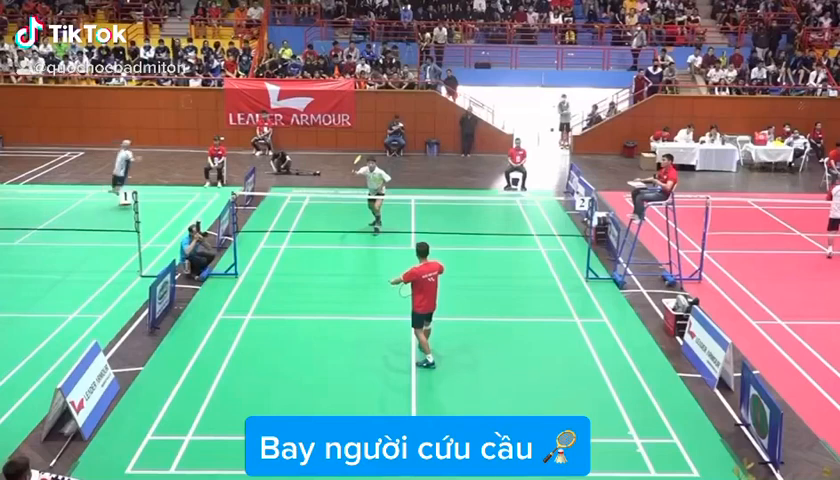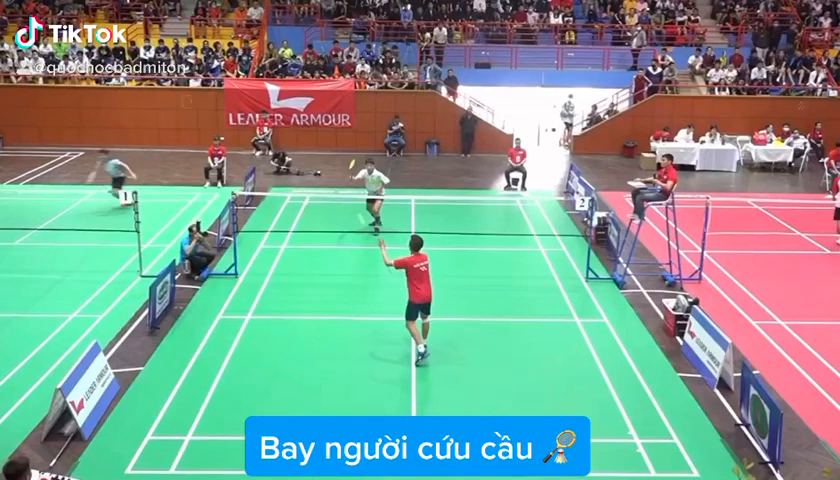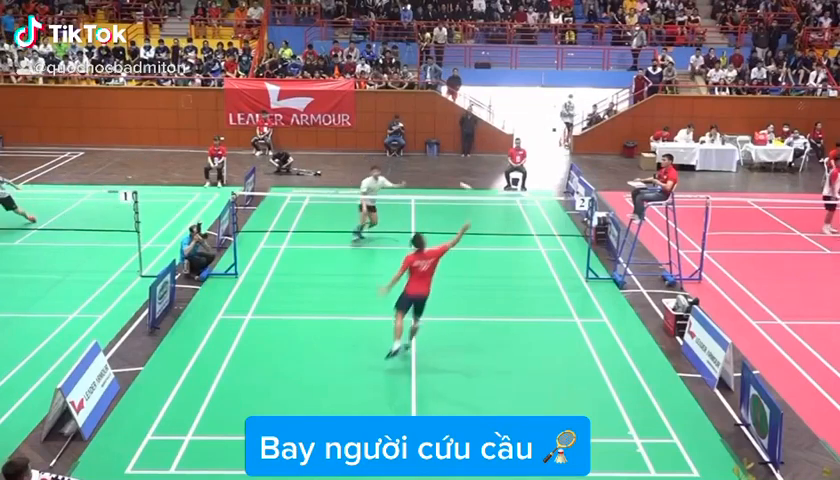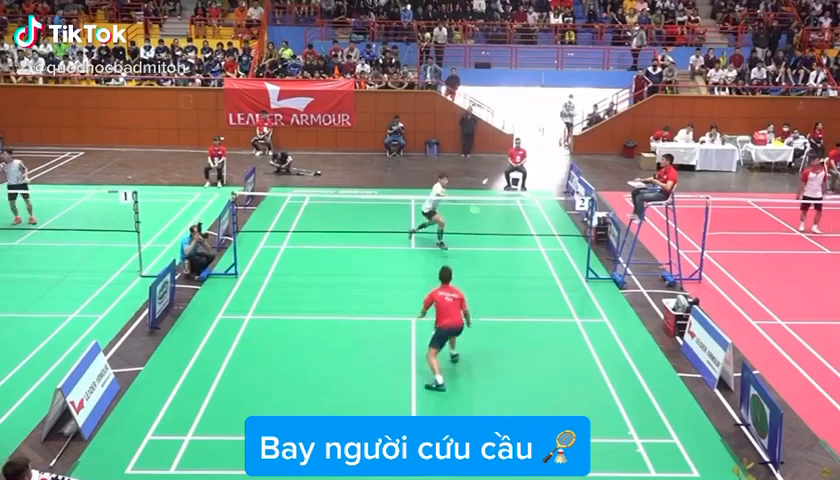
dt=1s
person 1, frame 1
left shoulder: (415, 271)
right shoulder: (436, 265)
left elbow: (399, 280)
right elbow: (441, 270)
left wrist: (392, 281)
left hip: (419, 307)
right hip: (431, 305)
left knee: (418, 332)
right knee: (427, 325)
left ankle: (430, 360)
right ankle: (424, 345)
person 1, frame 2
left shoulder: (408, 261)
right shoulder: (425, 257)
left elbow: (388, 263)
left wrist: (382, 248)
left hip: (416, 298)
right hip: (428, 296)
left knee: (410, 324)
right knee: (425, 318)
left ankle: (422, 350)
right ankle: (423, 343)
person 1, frame 3
left shoulder: (410, 258)
right shoulder: (434, 254)
left elbow: (399, 274)
right elbow: (452, 244)
left wrist: (388, 287)
right wrist: (463, 230)
left hip: (410, 292)
right hip: (423, 293)
left knee: (399, 316)
right knee: (416, 320)
left ankle: (397, 345)
person 1, frame 4
left shoulder: (434, 293)
right shoulder: (458, 293)
left elbow: (424, 310)
right elbow: (466, 311)
left wrist: (422, 315)
right wrist: (469, 321)
left hip: (443, 328)
right hip: (458, 327)
left knee: (431, 356)
left ankle: (439, 382)
right ankle: (454, 354)
